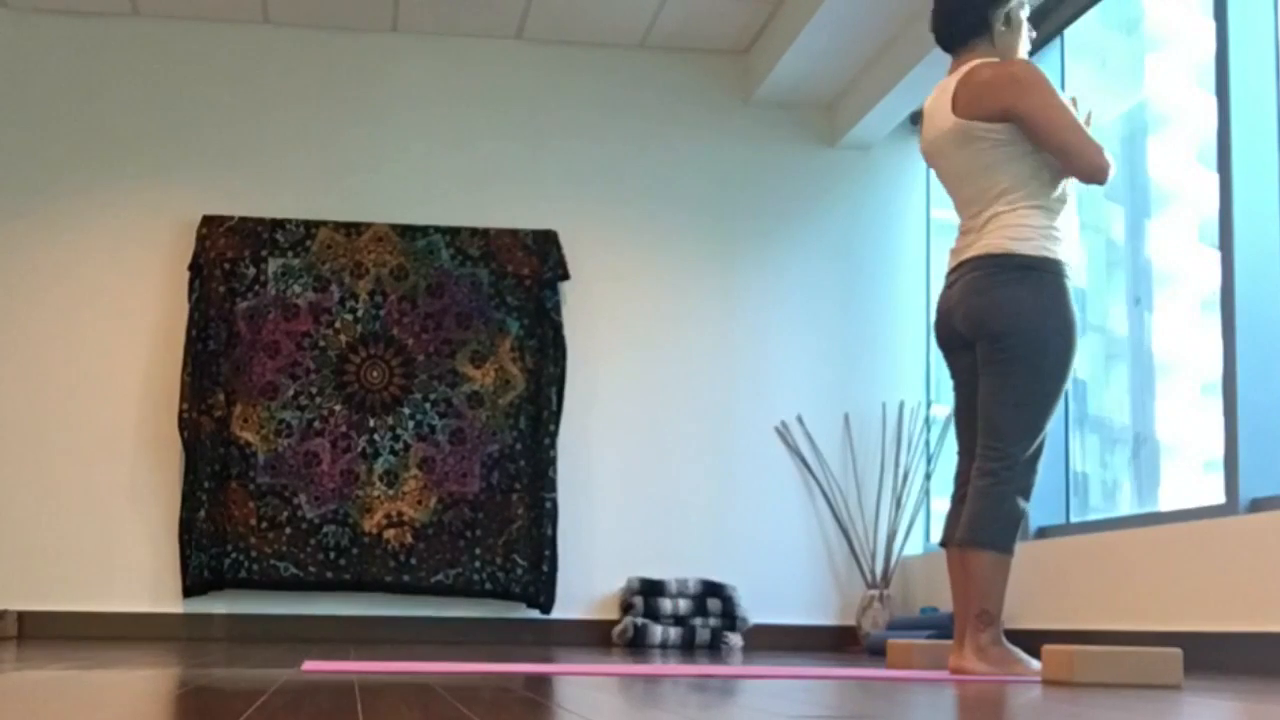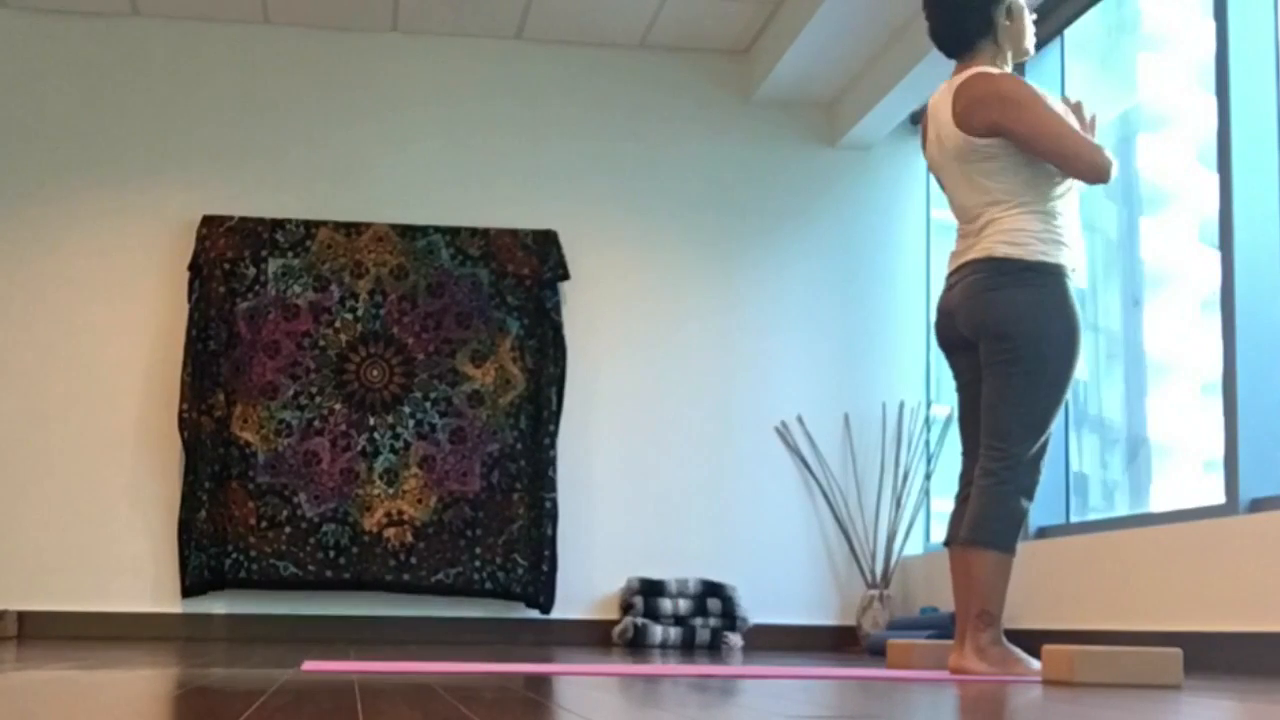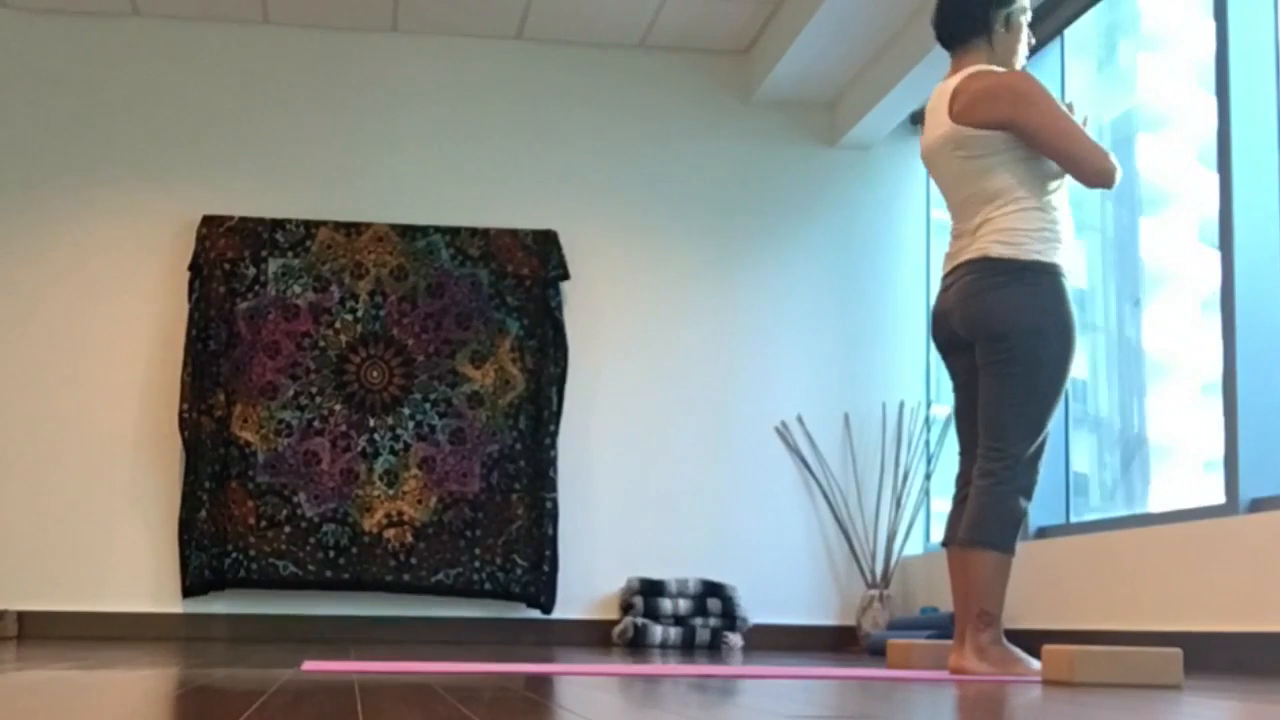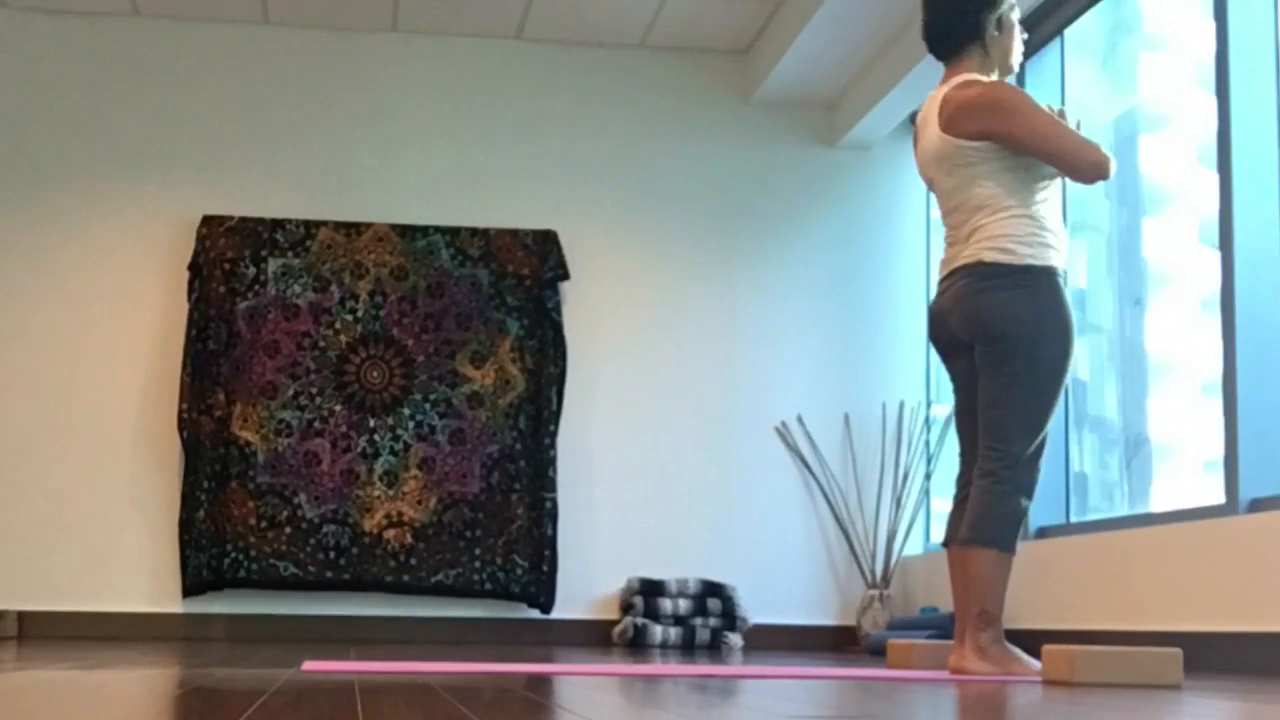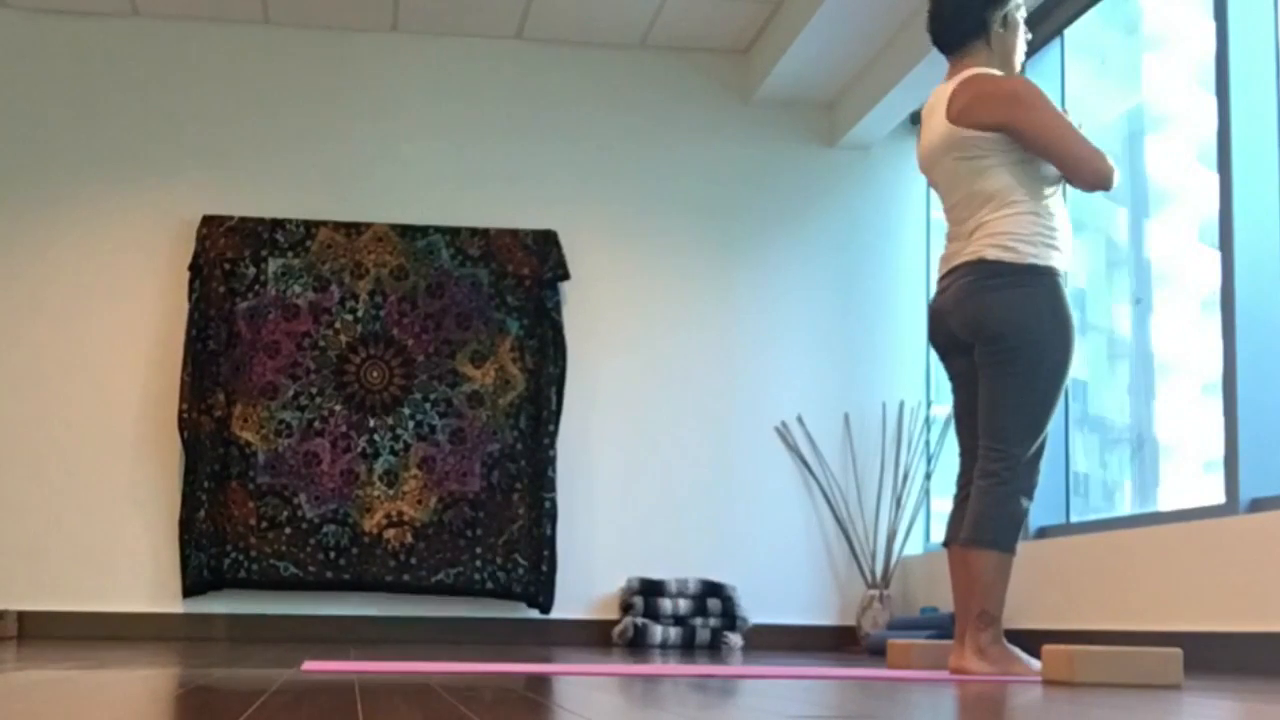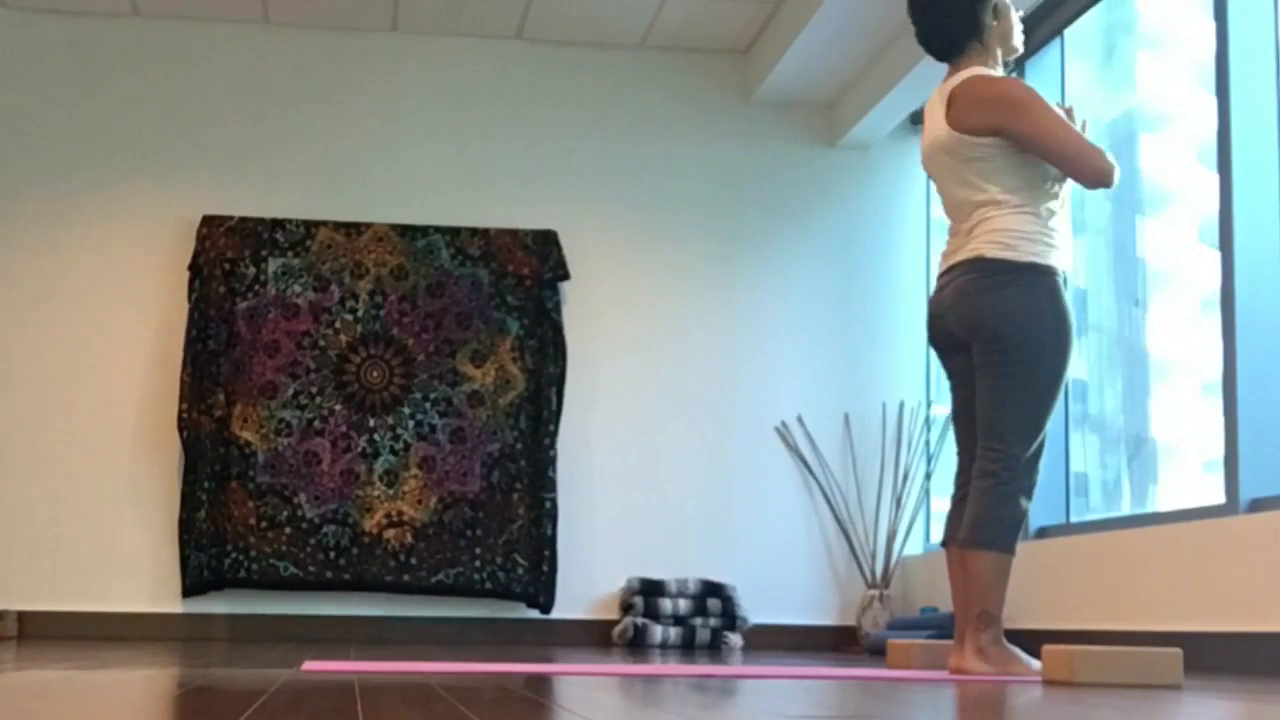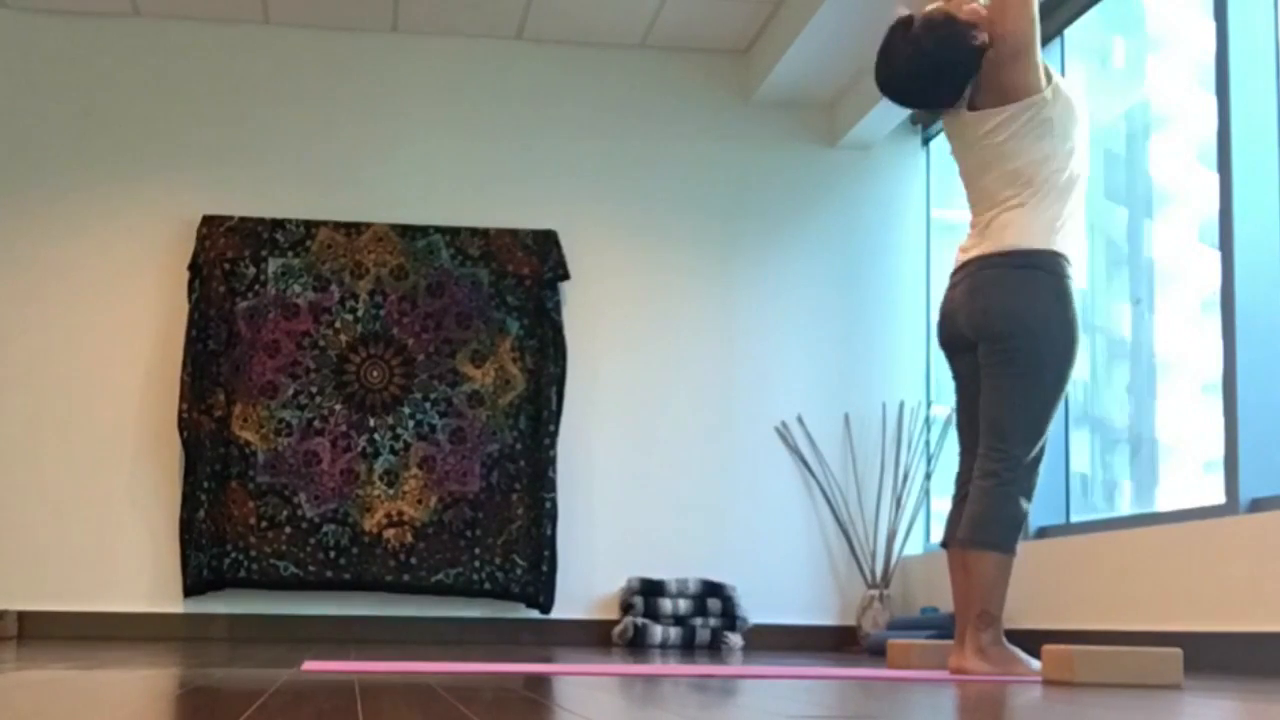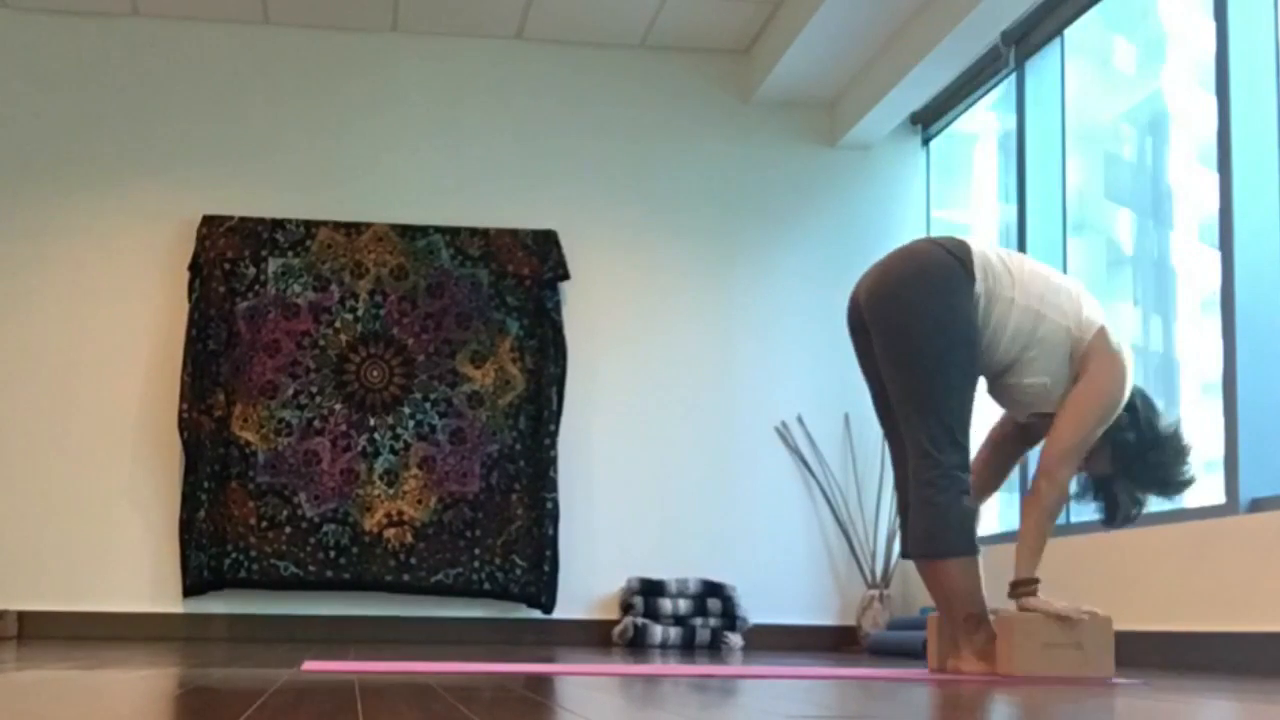
dt=0.4s
person 1, frame 1
left shoulder: (937, 106)
right shoulder: (1006, 80)
right elbow: (1094, 165)
left wrist: (1048, 125)
right wrist: (1069, 123)
left hip: (967, 289)
right hip: (1021, 285)
left knee: (979, 470)
right knee: (1006, 468)
left ankle: (968, 639)
right ankle: (983, 642)
person 1, frame 2
left shoulder: (944, 104)
right shoulder: (997, 89)
right elbow: (1097, 166)
left wrist: (1062, 128)
right wrist: (1079, 127)
left hip: (969, 292)
right hip: (1023, 287)
left knee: (984, 470)
right knee: (1009, 469)
left ankle: (968, 639)
right ankle: (983, 643)
person 1, frame 3
left shoulder: (939, 107)
right shoulder: (1002, 87)
right elbow: (1101, 170)
left wrist: (1046, 139)
right wrist: (1071, 133)
left hip: (963, 292)
right hip: (1018, 287)
left knee: (979, 471)
right knee: (1007, 468)
left ankle: (968, 640)
right ankle: (983, 644)
person 1, frame 4
left shoulder: (932, 114)
right shoulder: (985, 97)
right elbow: (1094, 165)
left wrist: (1045, 140)
right wrist: (1064, 133)
left hip: (961, 297)
right hip: (1015, 291)
left knee: (980, 471)
right knee: (1007, 469)
left ankle: (968, 640)
right ankle: (983, 642)
person 1, frame 5
left shoulder: (935, 112)
right shoulder: (996, 89)
right elbow: (1099, 173)
left wrist: (1048, 151)
right wrist: (1063, 145)
left hip: (960, 294)
right hip: (1016, 289)
left knee: (980, 470)
right knee: (1008, 468)
left ankle: (969, 639)
right ankle: (983, 643)
person 1, frame 6
left shoulder: (942, 106)
right shoulder: (992, 91)
right elbow: (1099, 170)
left wrist: (1055, 140)
right wrist: (1073, 133)
left hip: (959, 294)
right hip: (1015, 289)
left knee: (979, 471)
right knee: (1007, 469)
left ankle: (970, 640)
right ankle: (983, 644)
person 1, frame 7
left shoulder: (967, 97)
right shoulder: (1016, 71)
left hip: (973, 291)
right hip: (1023, 283)
left knee: (984, 473)
right knee: (1010, 473)
left ankle: (972, 637)
right ankle: (982, 644)
person 1, frame 8
left shoulder: (1054, 398)
right shoulder: (1110, 368)
left elbow: (977, 479)
right elbow: (1052, 475)
right wrist: (1025, 585)
right hip: (927, 288)
left knee: (923, 477)
right knee: (939, 472)
left ankle: (968, 643)
right ankle: (972, 646)
